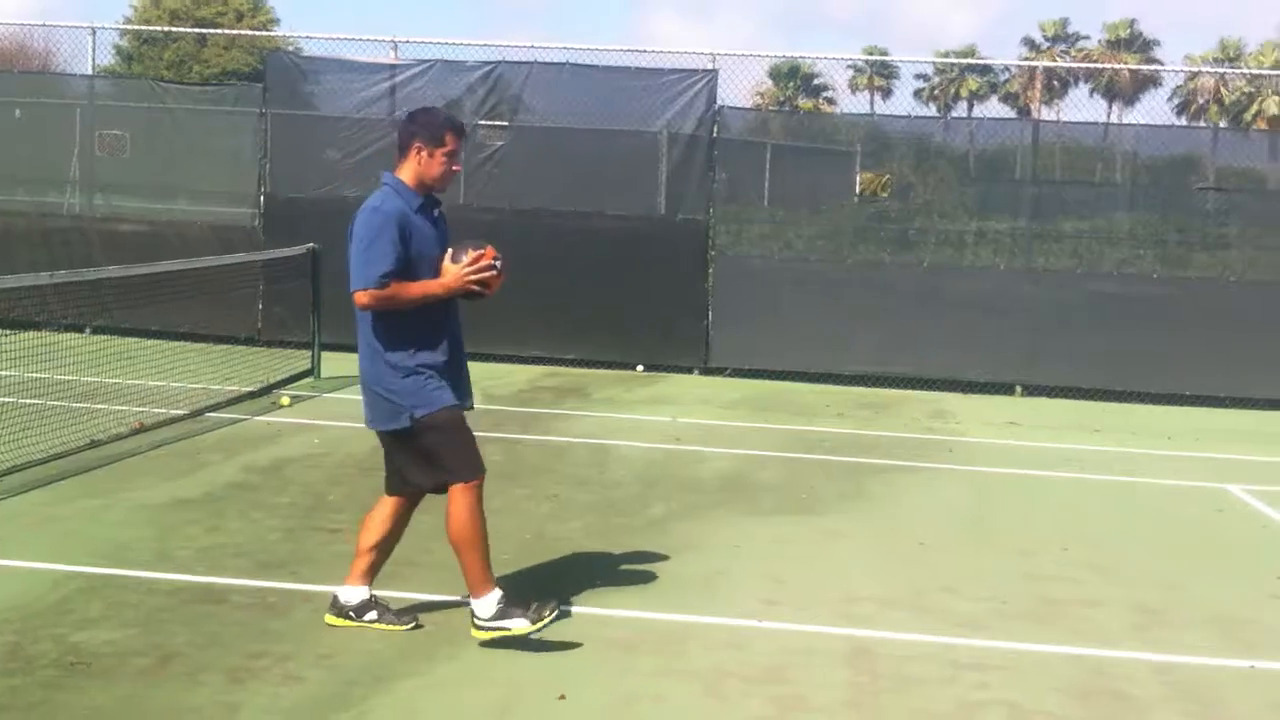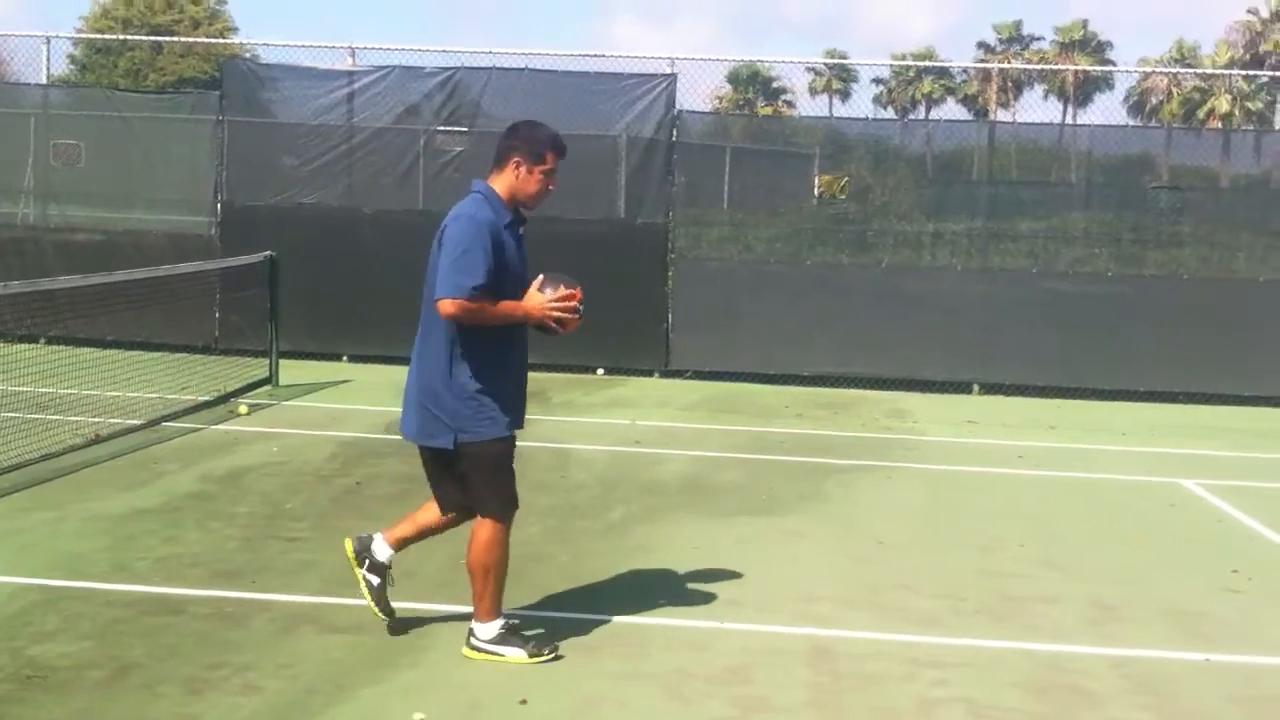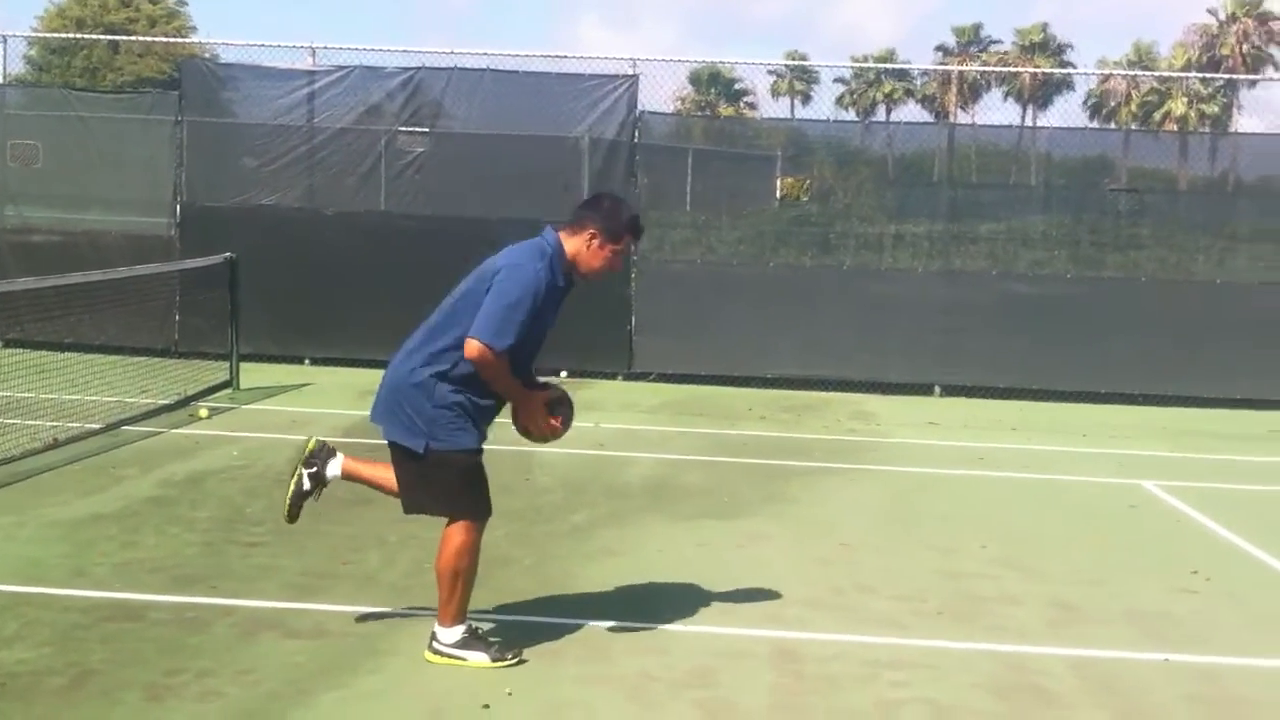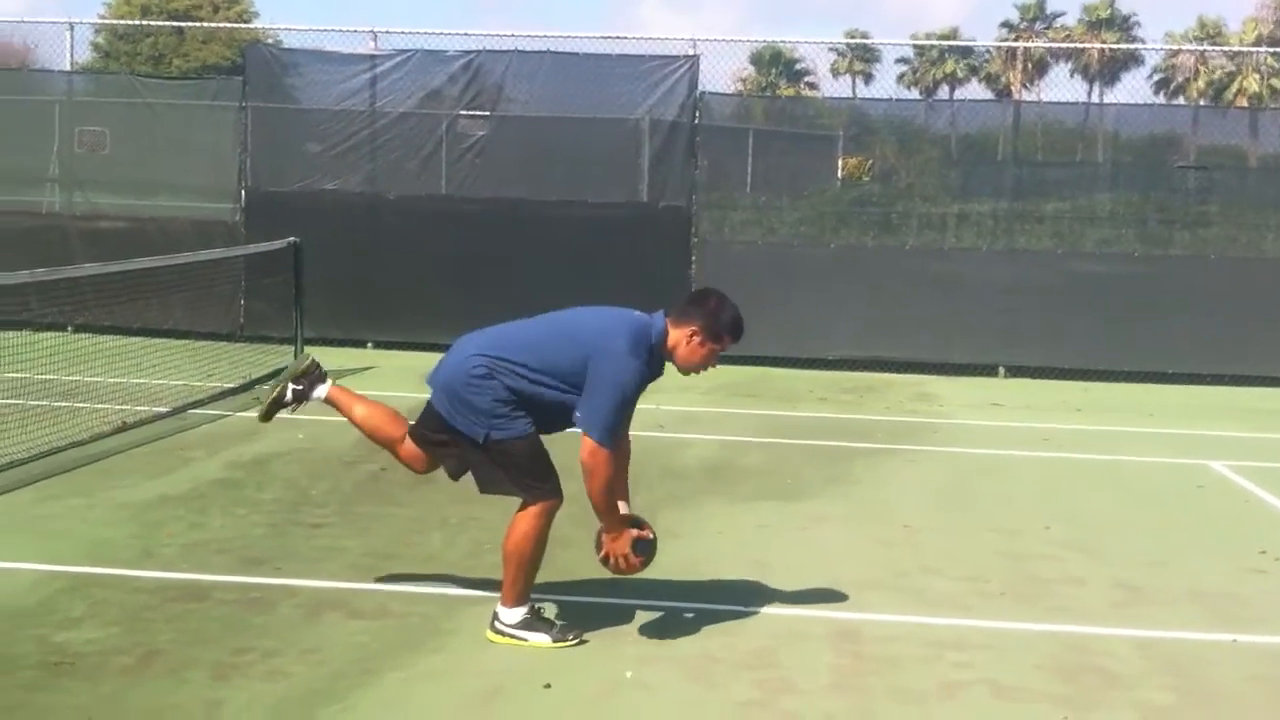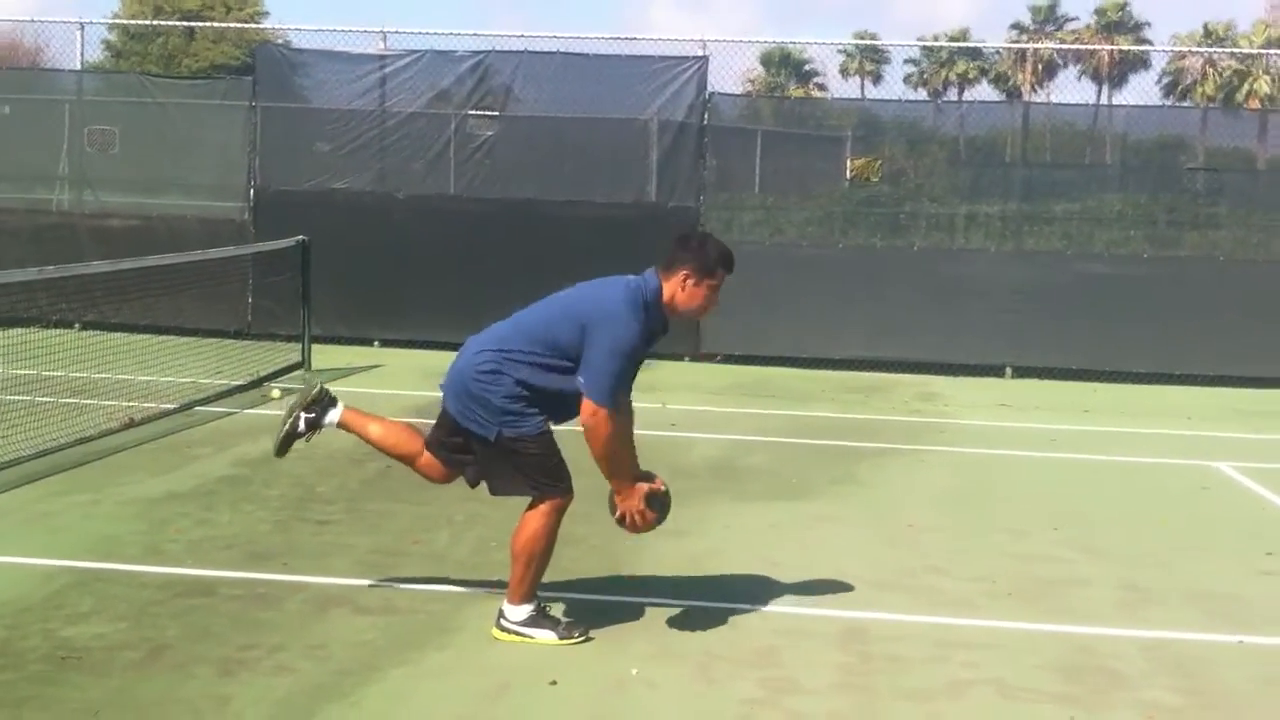
dt=0.7s
person 1, frame 1
left shoulder: (428, 210)
right shoulder: (383, 213)
right elbow: (368, 294)
left wrist: (466, 279)
right wrist: (445, 284)
left hip: (426, 375)
right hip: (406, 378)
left knee: (405, 490)
right knee: (465, 477)
left ankle: (352, 597)
right ankle: (488, 605)
person 1, frame 2
left shoulder: (503, 221)
right shoulder: (474, 221)
right elbow: (453, 305)
left wrist: (539, 309)
right wrist: (524, 311)
left hip: (476, 393)
right hip: (463, 396)
left knee: (466, 500)
right knee: (495, 510)
left ankle: (379, 548)
right ankle: (488, 631)
person 1, frame 3
left shoulder: (548, 266)
right shoulder: (531, 272)
right elbow: (480, 351)
left wrist: (531, 396)
right wrist: (526, 404)
left hip: (426, 389)
right hip: (431, 395)
left knee: (425, 487)
right knee: (468, 513)
left ankle: (330, 464)
right ankle: (450, 636)
person 1, frame 4
left shoulder: (639, 337)
right shoulder: (626, 357)
left elbow: (615, 435)
right elbow: (594, 454)
left wrist: (623, 505)
right wrist: (614, 530)
left hip: (470, 372)
right hip: (483, 385)
left knee: (414, 453)
right knee: (541, 497)
left ankle: (318, 387)
right ankle: (511, 615)
person 1, frame 5
left shoulder: (637, 304)
right shoulder: (625, 318)
left elbow: (615, 398)
right elbow: (595, 418)
left wrist: (632, 473)
right wrist: (626, 490)
left hip: (482, 376)
right hip: (494, 387)
left knee: (434, 460)
right knee: (552, 496)
left ankle: (328, 412)
right ankle: (518, 615)
